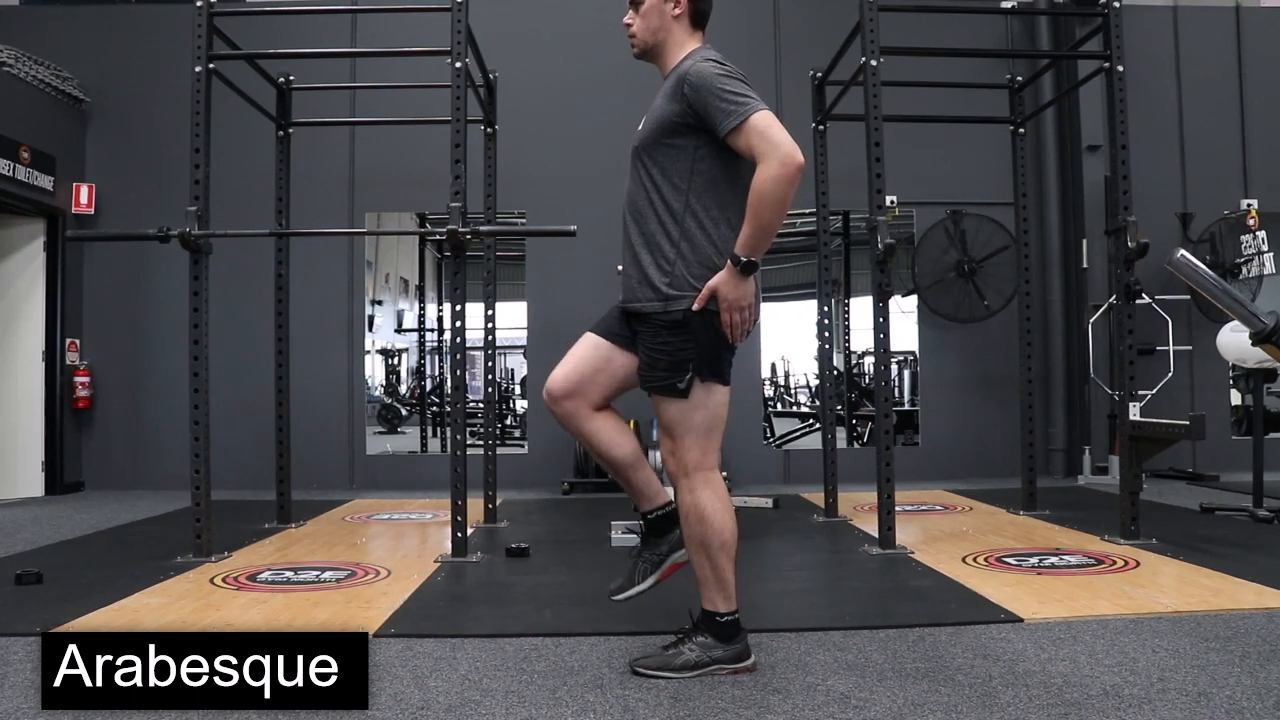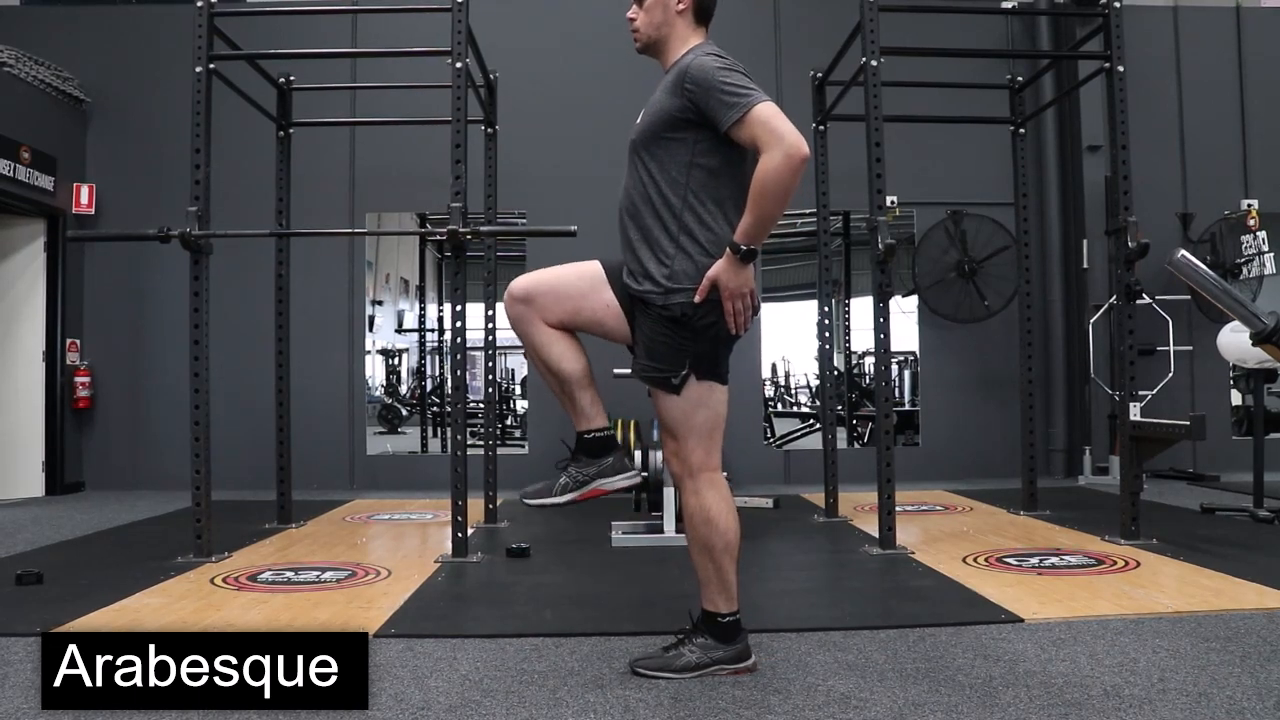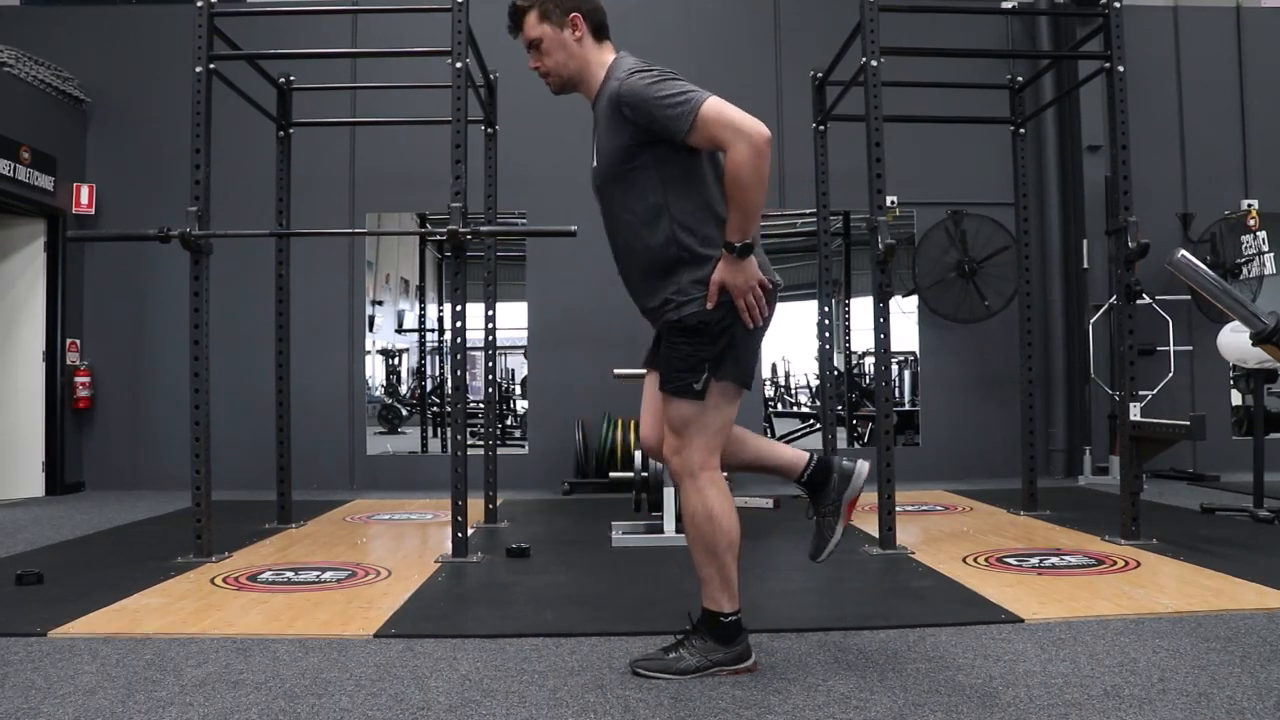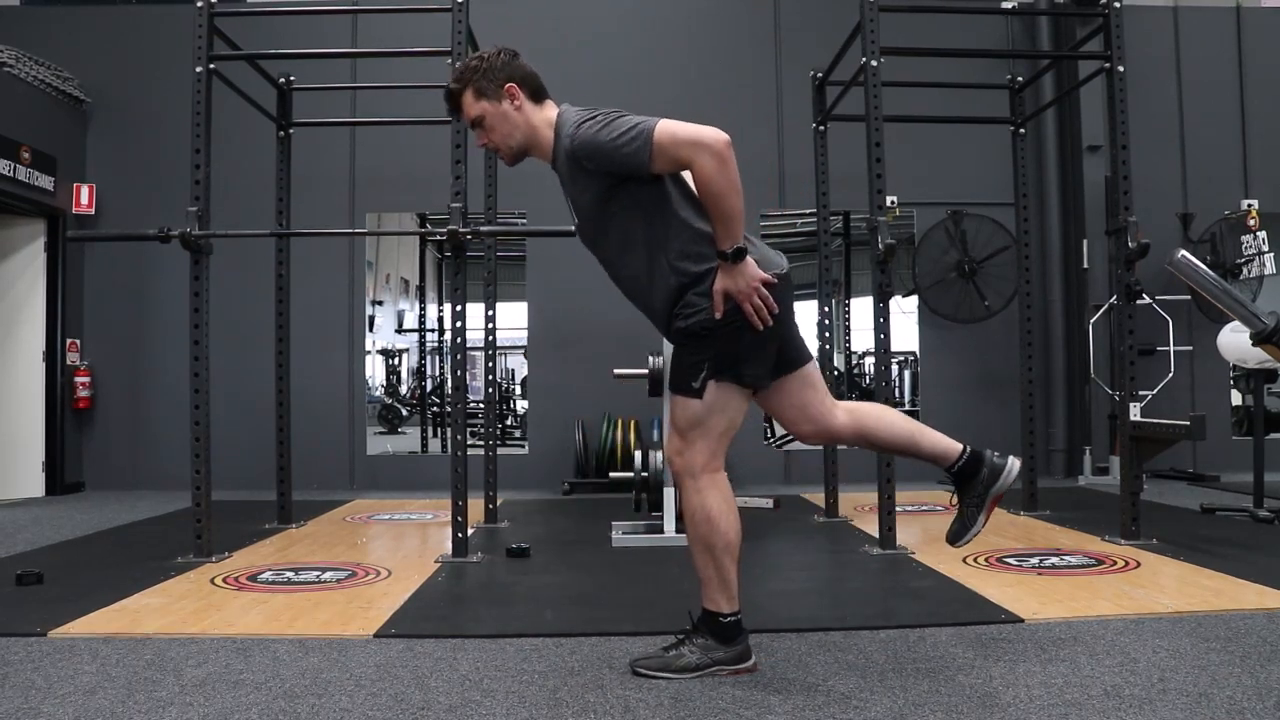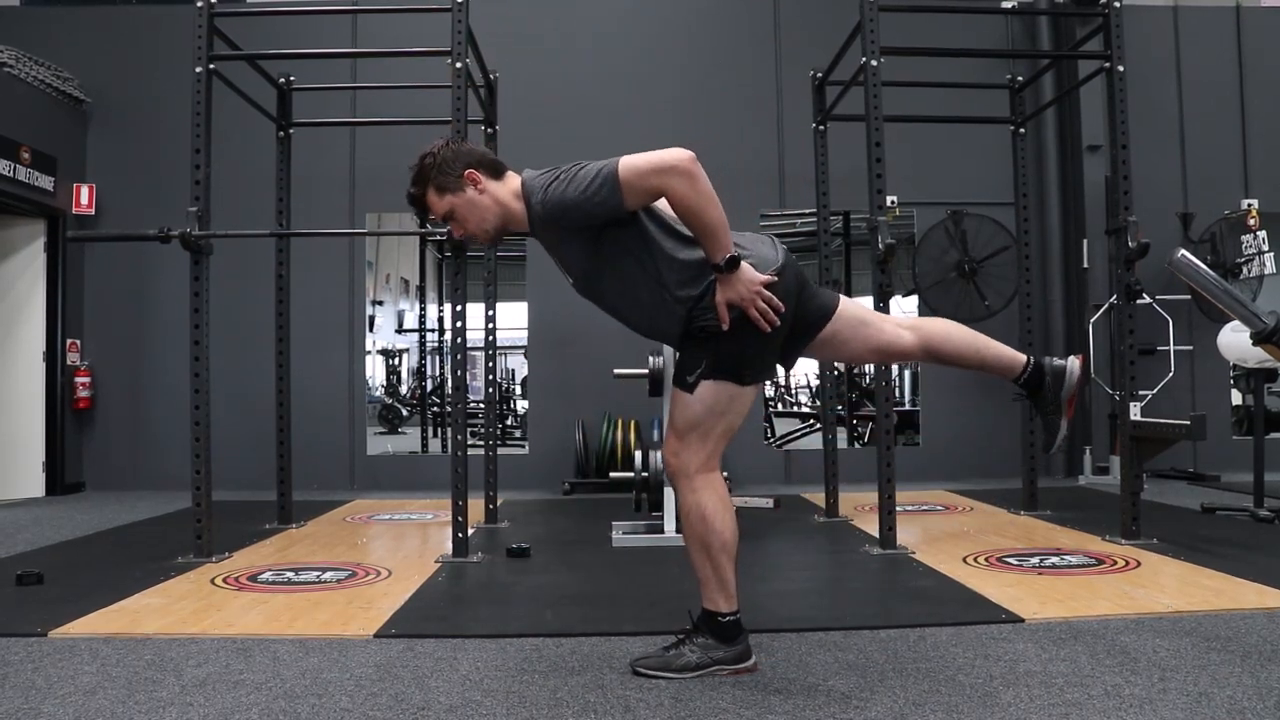
dt=1s
person 1, frame 1
left shoulder: (704, 75)
right shoulder: (677, 88)
left elbow: (783, 160)
left wrist: (740, 267)
left hip: (692, 303)
right hip: (652, 299)
left knee: (691, 467)
right knee: (566, 394)
left ankle: (722, 634)
right ankle: (665, 524)
person 1, frame 2
left shoulder: (704, 69)
right shoulder: (679, 81)
left elbow: (788, 150)
left wrist: (740, 255)
left hip: (691, 293)
right hip: (654, 284)
left knee: (693, 466)
right knee: (528, 298)
left ankle: (723, 636)
right ankle: (599, 448)
person 1, frame 3
left shoulder: (633, 87)
right shoulder: (610, 102)
left elbow: (749, 137)
left wrist: (738, 253)
left hip: (713, 296)
right hip: (687, 299)
left knee: (689, 459)
right knee: (663, 440)
left ankle: (723, 637)
right ankle: (821, 473)
person 1, frame 4
left shoulder: (586, 136)
right shoulder: (576, 152)
left elbow: (709, 146)
right elbow: (683, 175)
left wrist: (731, 258)
left hip: (723, 297)
right hip: (733, 296)
left knee: (693, 461)
right knee: (823, 422)
left ankle: (722, 635)
right ankle: (974, 465)
person 1, frame 5
left shoulder: (557, 198)
right shoulder: (553, 210)
left elbow: (676, 164)
right elbow: (657, 192)
left wrist: (726, 267)
left hip: (735, 298)
right hip: (755, 285)
left knee: (689, 462)
right knee: (893, 338)
left ankle: (722, 635)
right ankle: (1041, 375)
